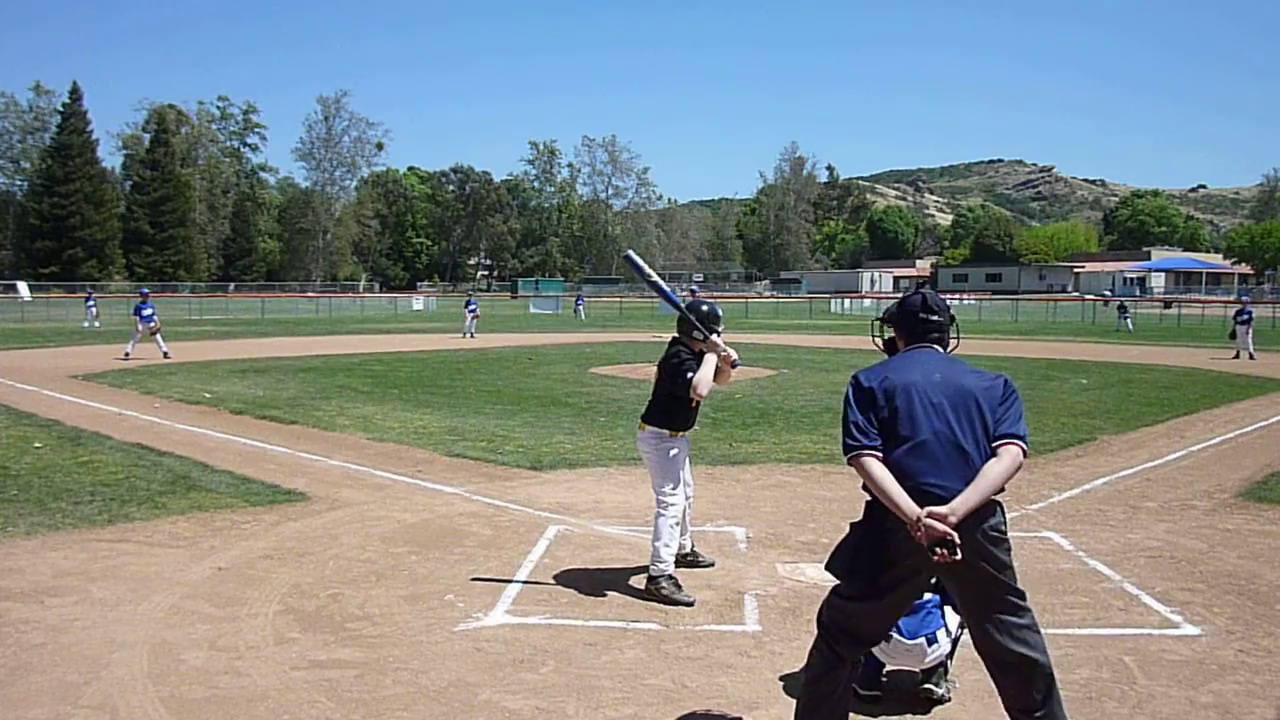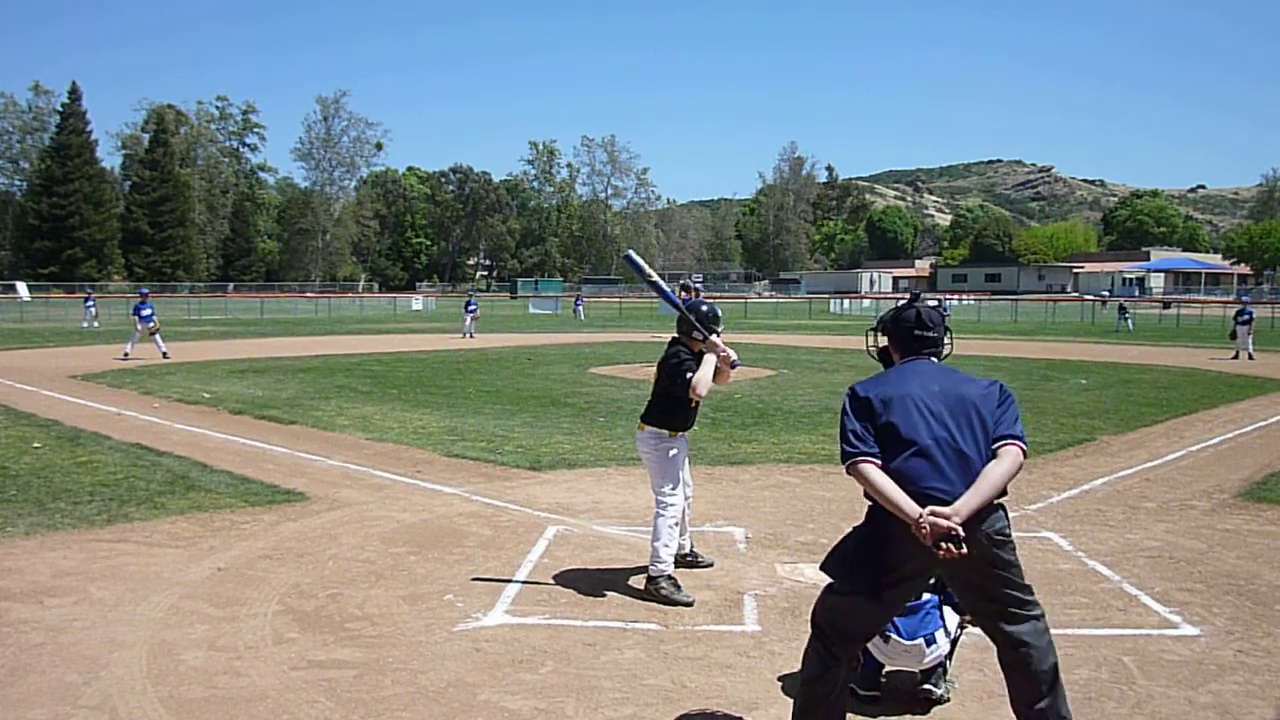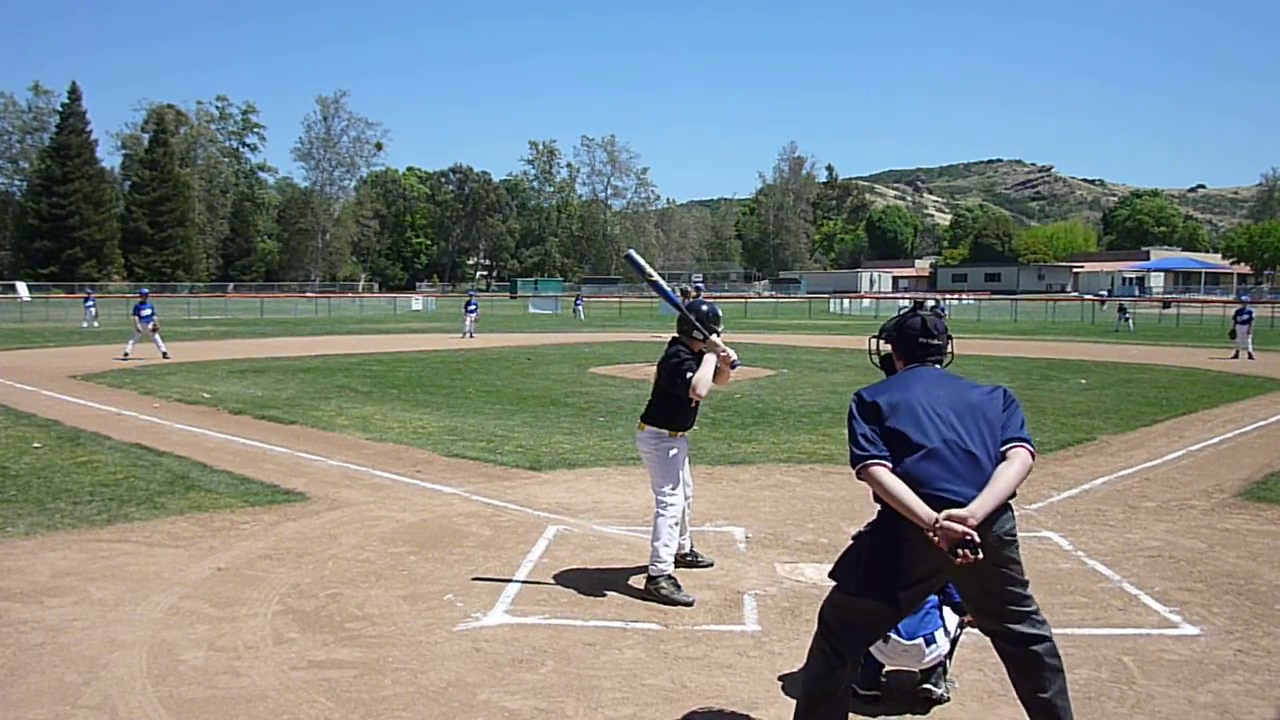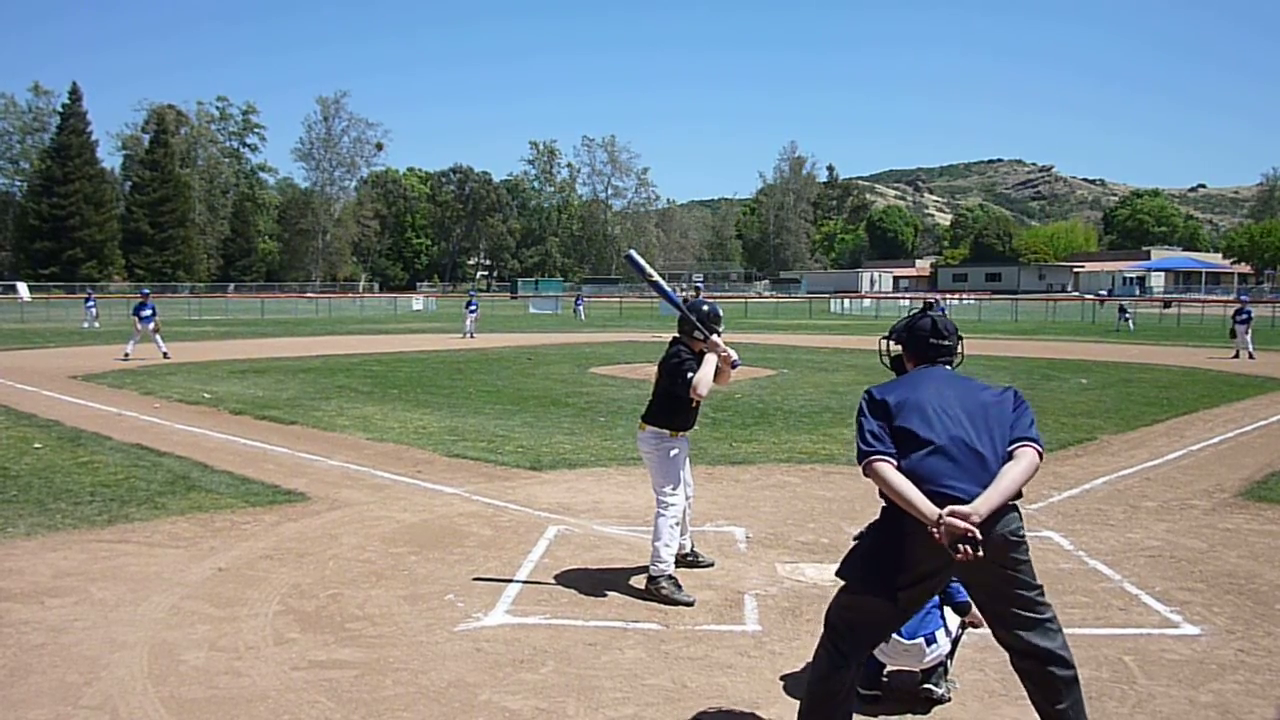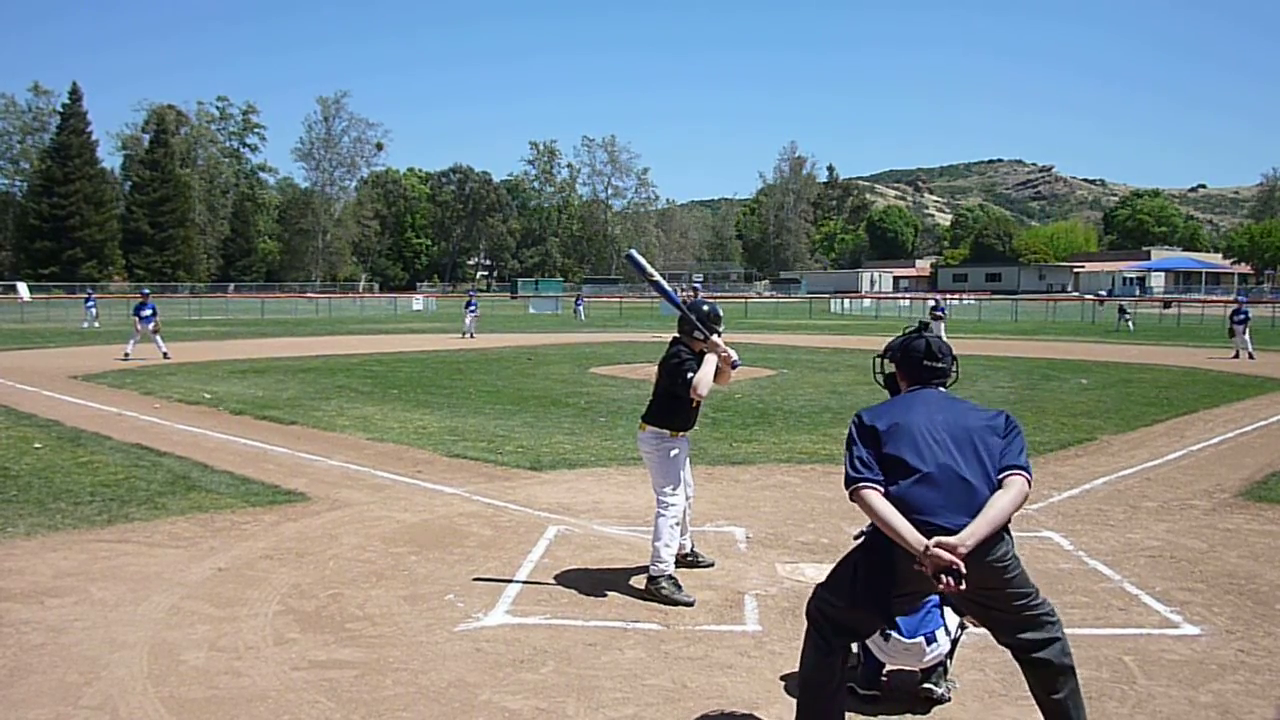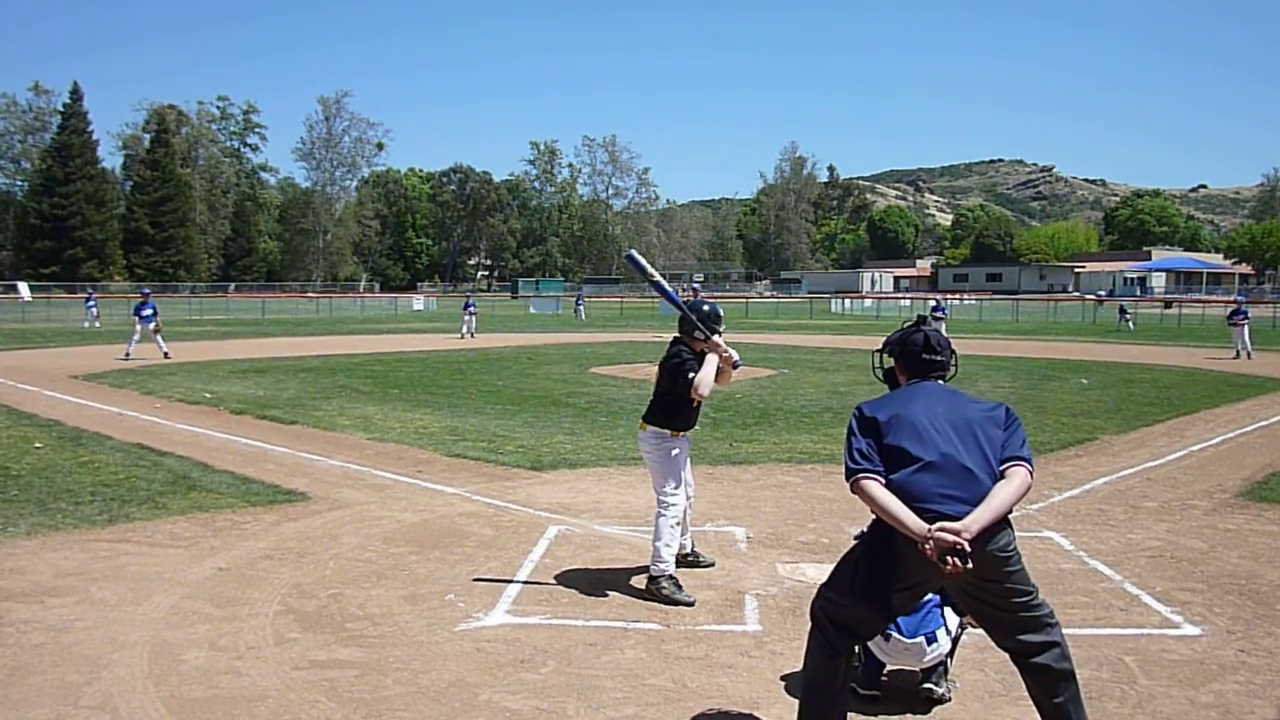
dt=0.3s
person 1, frame 1
left shoulder: (869, 381)
right shoulder: (995, 384)
left elbow: (865, 458)
right elbow: (1010, 454)
left wrist: (915, 518)
right wrist: (953, 513)
left hip: (894, 524)
right hip: (976, 524)
left knee: (841, 632)
right knee: (1015, 642)
person 1, frame 2
left shoulder: (866, 393)
right shoulder: (991, 391)
left elbow: (864, 466)
right elbow: (1010, 455)
left wrist: (919, 520)
right wrist: (958, 515)
left hip: (897, 526)
right hip: (980, 525)
left knee: (834, 629)
right knee: (1025, 630)
person 1, frame 3
left shoulder: (872, 398)
right shoulder: (995, 396)
left elbow: (875, 470)
right elbow: (1020, 457)
left wrist: (933, 523)
right wrist: (971, 516)
left hip: (907, 530)
right hip: (990, 527)
left knee: (840, 630)
right knee: (1025, 633)
person 1, frame 4
left shoulder: (880, 397)
right shoulder: (1005, 397)
left elbow: (879, 467)
right elbow: (1026, 456)
left wrist: (937, 520)
right wrist: (975, 513)
left hip: (912, 526)
right hip: (995, 524)
left knee: (846, 631)
right knee: (1039, 640)
person 1, frame 5
left shoulder: (872, 419)
right shoulder: (997, 420)
left elbow: (866, 492)
right elbow: (1016, 485)
left wrist: (922, 548)
right wrist: (962, 544)
left hip: (900, 550)
right hip: (984, 550)
left knee: (828, 620)
right knee: (1041, 633)
person 1, frame 6
left shoulder: (872, 412)
right shoulder: (997, 412)
left elbow: (866, 483)
right elbow: (1018, 476)
left wrist: (923, 534)
right wrist: (967, 529)
left hip: (903, 539)
right hip: (987, 540)
left knee: (833, 621)
right knee: (1038, 637)
person 2, frame 1
left shoulder: (694, 353)
right shoulder: (678, 358)
left elbow: (720, 380)
right elbow: (699, 391)
left wrist: (725, 363)
right wrist: (712, 353)
left hip: (674, 436)
right hip: (661, 438)
left knee: (684, 494)
right knee: (671, 502)
left ankle: (682, 550)
right ankle: (659, 577)
person 2, frame 2
left shoulder: (694, 353)
right shoulder: (678, 358)
left elbow: (719, 380)
right elbow: (698, 391)
left wrist: (725, 364)
right wrist: (711, 354)
left hip: (674, 437)
right hip: (659, 438)
left knee: (684, 494)
right knee: (670, 502)
left ankle: (681, 551)
right ankle: (659, 577)
person 2, frame 3
left shoulder: (694, 353)
right shoulder: (678, 358)
left elbow: (719, 380)
right elbow: (698, 390)
left wrist: (724, 363)
right wrist: (711, 354)
left hip: (674, 436)
right hip: (659, 438)
left knee: (684, 494)
right knee: (670, 501)
left ankle: (681, 550)
right ankle: (658, 577)
person 2, frame 4
left shoulder: (695, 353)
right shoulder: (679, 357)
left elbow: (720, 380)
right elbow: (699, 390)
left wrist: (725, 363)
right wrist: (712, 354)
left hip: (675, 436)
right hip: (660, 438)
left knee: (684, 494)
right knee: (671, 501)
left ankle: (682, 550)
right ankle: (659, 577)
person 2, frame 5
left shoulder: (695, 353)
right shoulder: (679, 357)
left elbow: (720, 380)
right elbow: (699, 391)
left wrist: (725, 363)
right wrist: (712, 354)
left hip: (675, 437)
right hip: (661, 438)
left knee: (685, 495)
right knee: (671, 501)
left ankle: (682, 550)
right ankle: (660, 577)
person 2, frame 6
left shoulder: (696, 353)
right shoulder: (680, 357)
left elbow: (721, 380)
right elbow: (701, 390)
left wrist: (726, 363)
right wrist: (713, 353)
left hip: (676, 436)
right hip: (662, 438)
left knee: (685, 494)
right knee: (672, 501)
left ankle: (683, 550)
right ankle: (660, 577)
